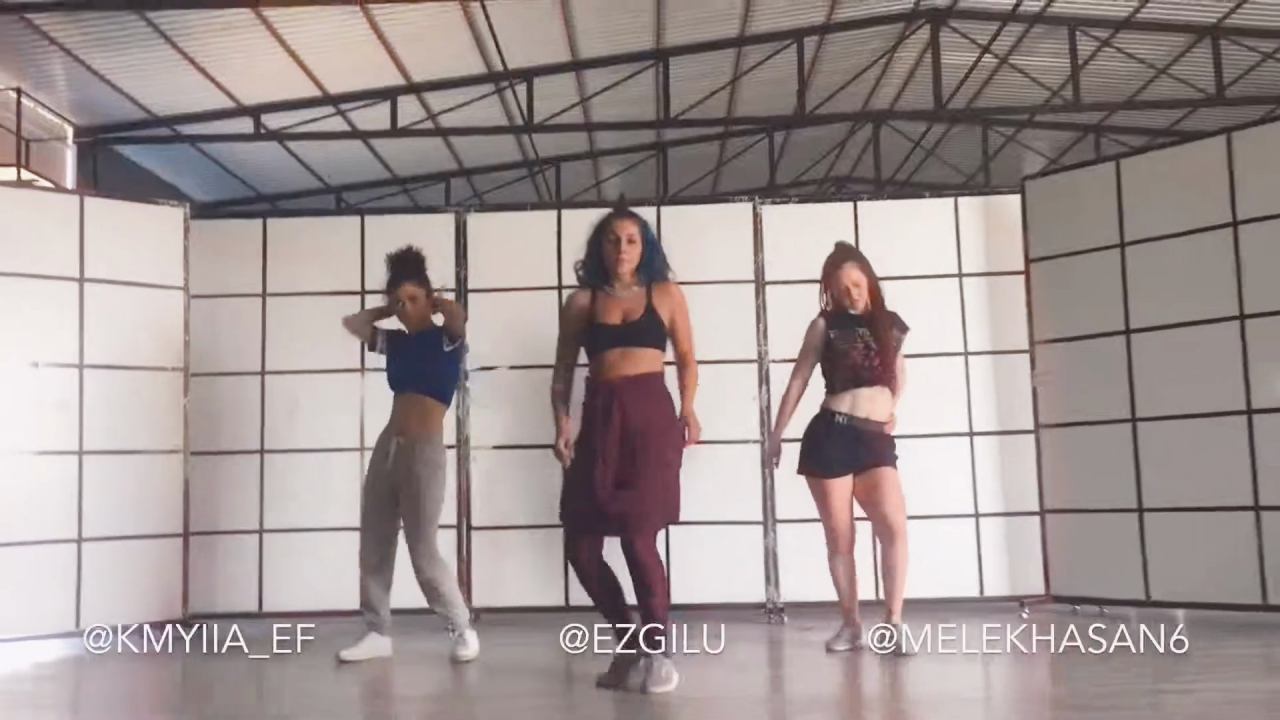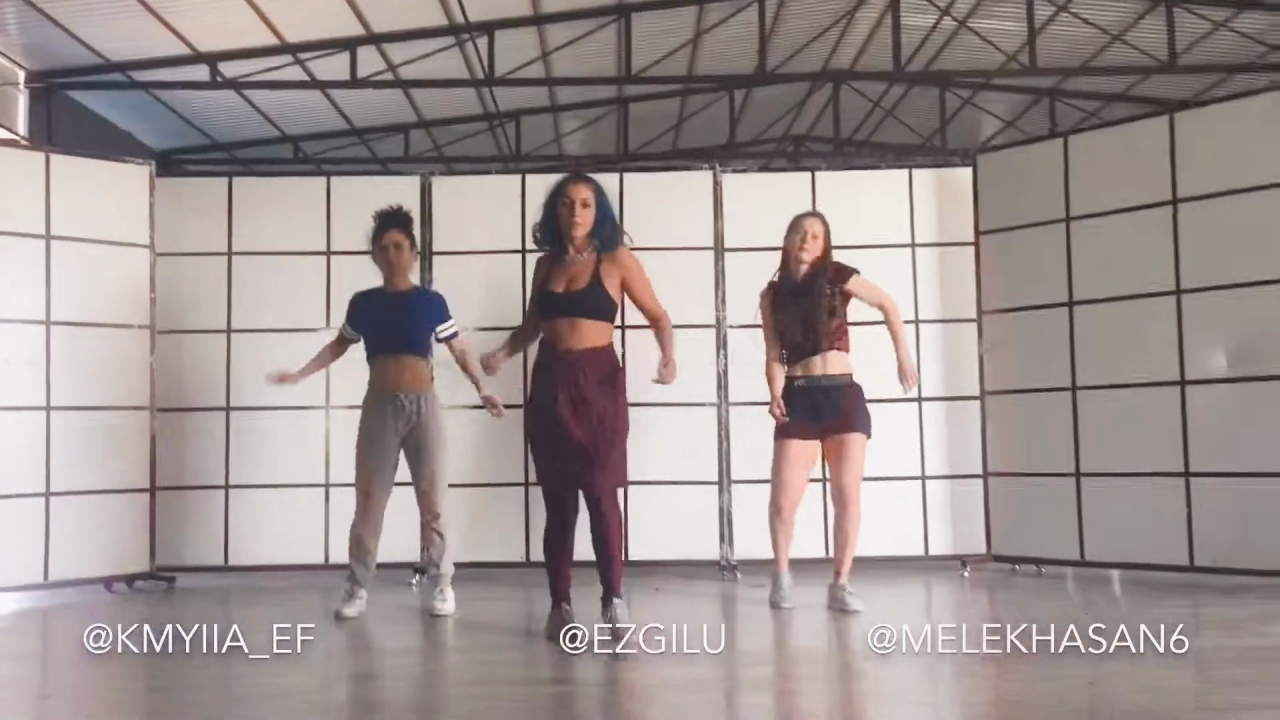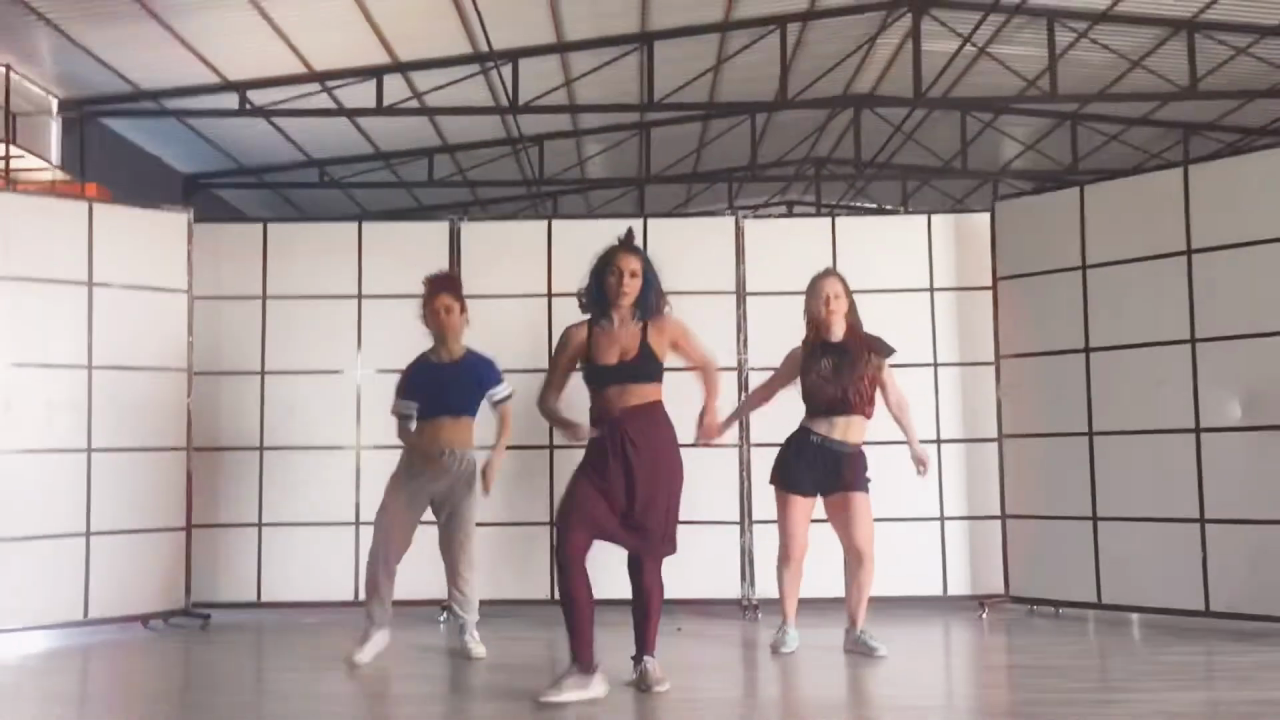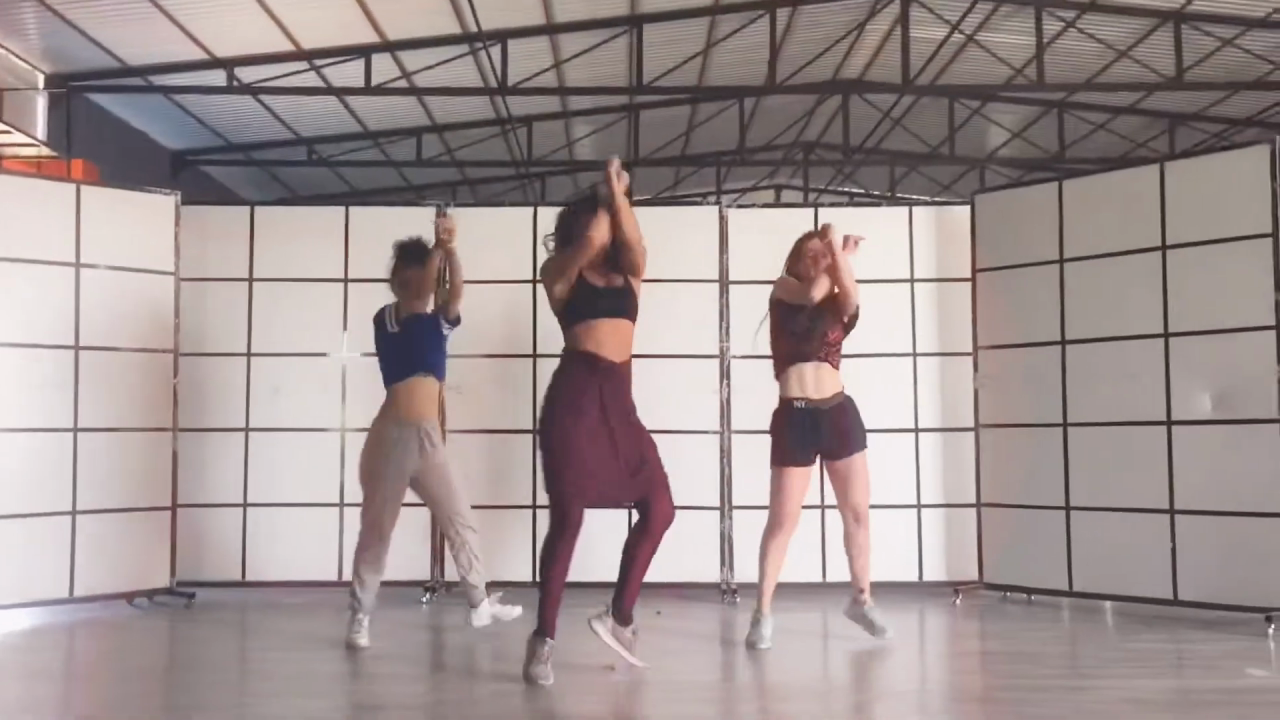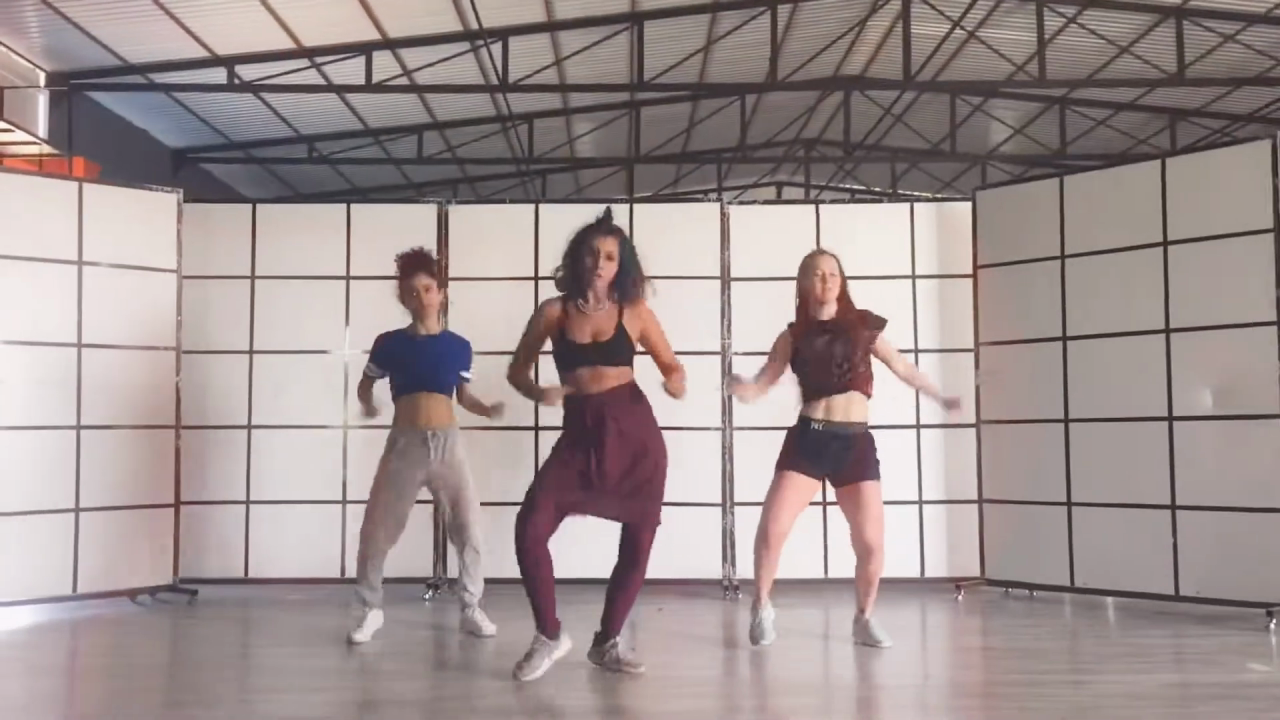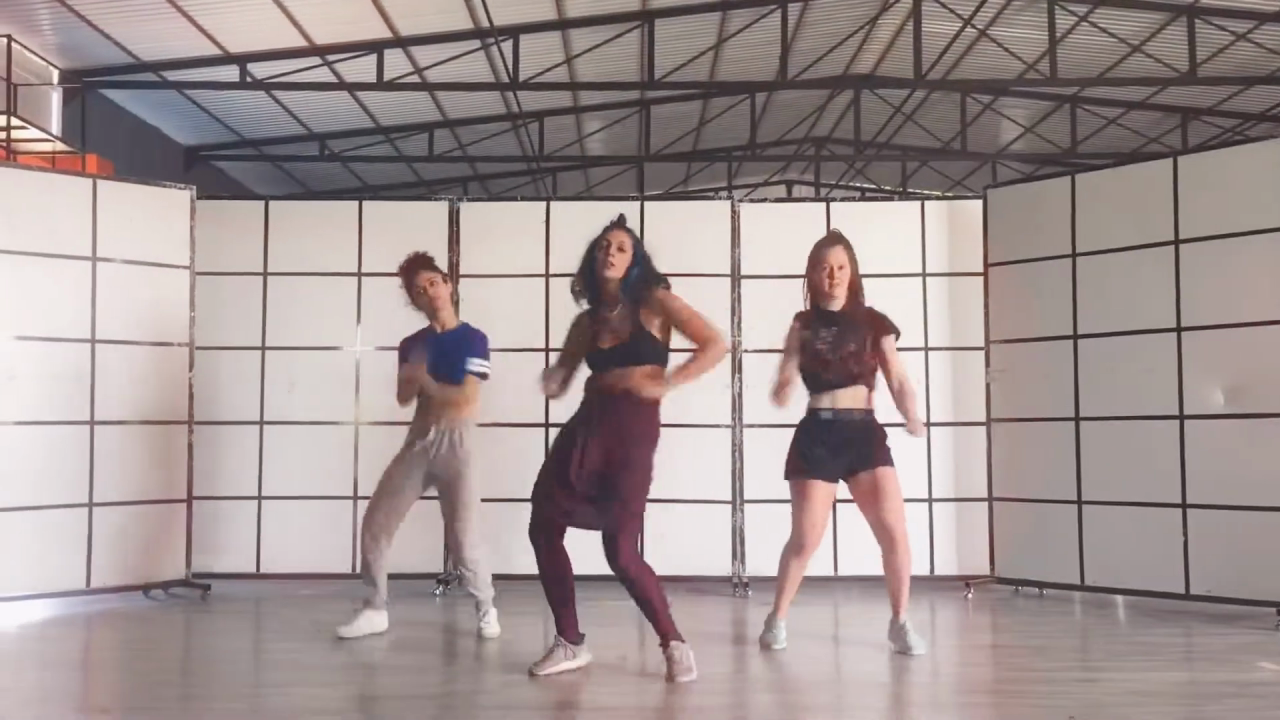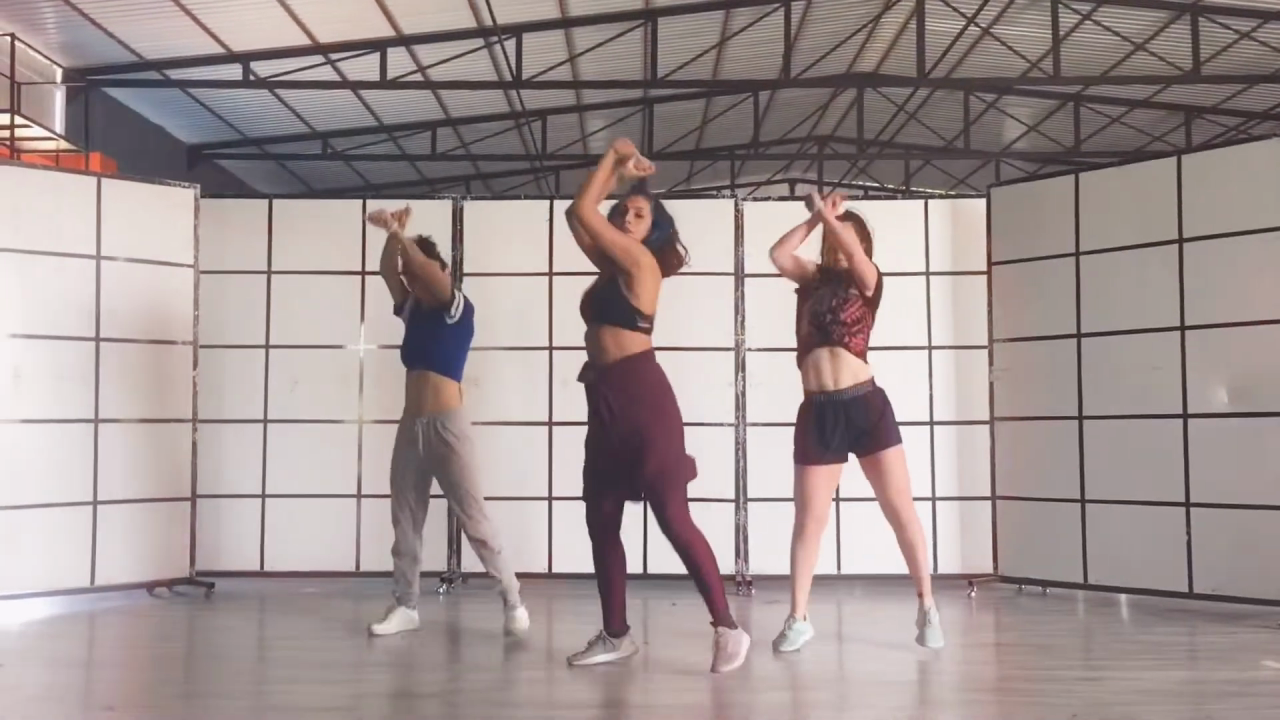
dt=0.4s
person 1, frame 1
left shoulder: (665, 294)
right shoulder: (581, 302)
left elbow: (687, 358)
right elbow: (563, 372)
left wrist: (687, 410)
right wrist: (562, 428)
left hip: (651, 414)
right hip: (598, 419)
left knee: (639, 539)
right knee: (580, 547)
left ankle: (657, 653)
right ankle: (628, 644)
person 1, frame 2
left shoulder: (617, 260)
right shoulder: (546, 264)
left elbow: (657, 315)
left wrist: (668, 355)
right wrist: (503, 352)
left hip: (599, 382)
right hip: (549, 384)
left knee: (601, 491)
right knee: (559, 502)
left ankle: (613, 603)
right ankle: (561, 606)
person 1, frame 3
left shoulder: (661, 326)
right shoulder: (580, 334)
left elbow: (706, 367)
right elbow: (548, 397)
left wrist: (711, 406)
right wrist: (566, 424)
left hip: (654, 445)
right hip: (604, 450)
left knee: (646, 558)
right knee: (569, 548)
left ankle: (645, 660)
right ankle: (585, 668)
person 1, frame 4
left shoulder: (626, 267)
right shoulder: (559, 270)
left elbow: (635, 247)
right elbow: (589, 241)
left wrist: (618, 197)
right wrist: (606, 197)
left hip: (617, 399)
right hip: (576, 394)
left knee: (659, 511)
right knee: (568, 517)
left ankle: (618, 617)
right ankle: (543, 638)
person 1, frame 5
left shoulder: (635, 312)
right shoulder: (552, 311)
left elbow: (672, 368)
right elbow: (517, 370)
left wrist: (675, 381)
right wrist: (540, 393)
left hip: (634, 430)
right hip: (581, 433)
left knee: (639, 547)
right knee: (529, 529)
left ankle: (607, 643)
right ankle: (549, 635)
person 1, frame 6
left shoulder: (656, 301)
right shoulder: (587, 321)
left elbow: (715, 344)
right elbow: (561, 379)
left wrist: (668, 381)
right wrist: (551, 380)
left hip: (633, 430)
right hip: (582, 431)
left knee: (621, 553)
right knee: (543, 534)
left ankle: (674, 643)
right ankle: (570, 642)
person 1, frame 7
left shoulder: (641, 262)
right shoulder: (612, 265)
left elbow: (583, 213)
right elbow: (579, 218)
left wrist: (614, 160)
right wrist: (617, 163)
left hip: (641, 396)
right hip: (606, 404)
left knee: (673, 519)
right knee: (602, 526)
left ankle: (727, 628)
right ankle: (615, 634)
person 2, frame 1
left shoulder: (890, 323)
right shoulder: (824, 325)
right elbow: (798, 381)
left wrist: (892, 410)
right wrist: (776, 435)
left hip: (875, 440)
right hip: (831, 435)
left knee: (894, 528)
right knee: (840, 538)
left ankle: (893, 624)
right ankle: (852, 623)
person 2, frame 2
left shoulder: (837, 277)
right shoulder: (772, 295)
left elbow: (889, 307)
right elbow: (773, 355)
left wrist: (904, 358)
right wrist: (775, 395)
left hip: (844, 396)
right hip: (799, 399)
left knee: (847, 496)
right knee: (784, 498)
left ankle: (841, 584)
right ankle: (781, 575)
person 2, frame 3
left shoulder: (872, 348)
right shoulder: (804, 355)
left elbow: (894, 398)
right elbow: (766, 391)
left wrist: (915, 445)
right wrist: (726, 423)
left hip: (848, 460)
right hip: (804, 453)
left knee: (861, 550)
right knee: (792, 550)
left ankle: (856, 630)
right ankle: (788, 626)
person 2, frame 4
left shoulder: (838, 306)
right shoulder: (785, 289)
left elbow: (850, 299)
right elbow: (814, 292)
left wrist: (840, 254)
right wrist: (837, 254)
left hip: (838, 413)
right hip: (794, 417)
left knee: (858, 513)
right knee: (781, 520)
left ankle: (861, 600)
right ankle: (763, 613)
person 2, frame 5
left shoulder: (863, 325)
right shoulder: (794, 335)
left elbow: (900, 365)
right elbow: (762, 382)
left wrist: (940, 397)
right wrist: (742, 387)
left hip: (856, 442)
right hip: (809, 440)
left knee: (870, 544)
right knee: (770, 531)
left ankle: (864, 618)
right ankle: (762, 608)
person 2, frame 6
left shoulder: (874, 322)
right shoulder: (802, 325)
left elbow: (900, 381)
right elbow: (781, 393)
left wrist: (911, 416)
right wrist: (784, 382)
left hip: (863, 433)
right hip: (816, 435)
left knee: (894, 533)
right knee: (806, 538)
left ankle: (900, 622)
right ankle: (778, 617)
person 2, frame 7
left shoulder: (867, 281)
right shoulder: (811, 278)
left elbow: (856, 257)
right elbow: (778, 255)
left wrist: (830, 215)
right wrist: (815, 218)
left hip: (865, 404)
right hip: (819, 410)
left knee: (901, 511)
right knee: (809, 518)
left ankle: (927, 608)
right ankle: (798, 618)
person 3, frame 1
left shoulder: (448, 340)
right shoulder: (397, 342)
left elbow: (457, 313)
right elbow: (353, 323)
left wrist: (432, 304)
right wrist: (394, 308)
left hip: (425, 451)
right hip: (387, 447)
left knee: (422, 547)
right knee: (374, 546)
left ankle: (464, 629)
right ankle: (377, 633)
person 3, frame 2
left shoulder: (431, 302)
right shoulder: (364, 303)
left elbow: (458, 350)
right elbow: (340, 344)
left wrist: (483, 390)
right wrist: (299, 374)
left hip: (422, 405)
right hip: (379, 406)
left knee: (433, 499)
right knee: (370, 501)
left ankle: (442, 585)
right ankle: (359, 588)
person 3, frame 3
left shoulder: (482, 368)
right shoulder: (416, 372)
left elbow: (506, 417)
right elbow: (404, 427)
left wrist: (495, 457)
right wrist: (421, 453)
left hip: (461, 468)
right hip: (417, 466)
left knee: (458, 558)
right knee: (384, 551)
left ankle: (468, 630)
right ankle: (377, 628)
person 3, frame 4
left shoulder: (439, 323)
right shoulder: (386, 320)
left elbow: (452, 295)
right elbow: (416, 298)
left wrist: (449, 250)
right wrist: (437, 249)
left hip: (428, 436)
right hip: (391, 435)
left knee: (460, 521)
right knee: (376, 529)
left ankle: (480, 603)
right ankle: (360, 615)
person 3, frame 5
left shoulder: (458, 346)
right shoulder: (389, 343)
left elbow: (464, 396)
right elbow: (366, 384)
left wrist: (488, 409)
right wrist: (367, 404)
left hip: (448, 446)
right hip: (404, 448)
left knee: (469, 533)
right knee: (375, 534)
left ankle: (471, 610)
right ankle: (371, 610)
person 3, frame 6
left shoulder: (473, 339)
right shoulder: (412, 345)
left elbow: (468, 398)
right elbow: (404, 398)
left wrist: (428, 383)
right wrist: (411, 379)
left hip: (454, 442)
right hip: (417, 440)
left knee: (462, 537)
right knee: (376, 525)
left ankle: (486, 609)
right ankle: (375, 609)
person 3, frame 7
left shoulder: (459, 310)
right shoulder: (412, 312)
left elbow: (433, 276)
right elbow: (388, 271)
left wrist: (399, 234)
right wrist: (394, 234)
left hip: (447, 426)
right hip: (411, 427)
left knee: (474, 520)
right knee: (405, 522)
left ankle: (513, 603)
right ankle: (405, 607)
